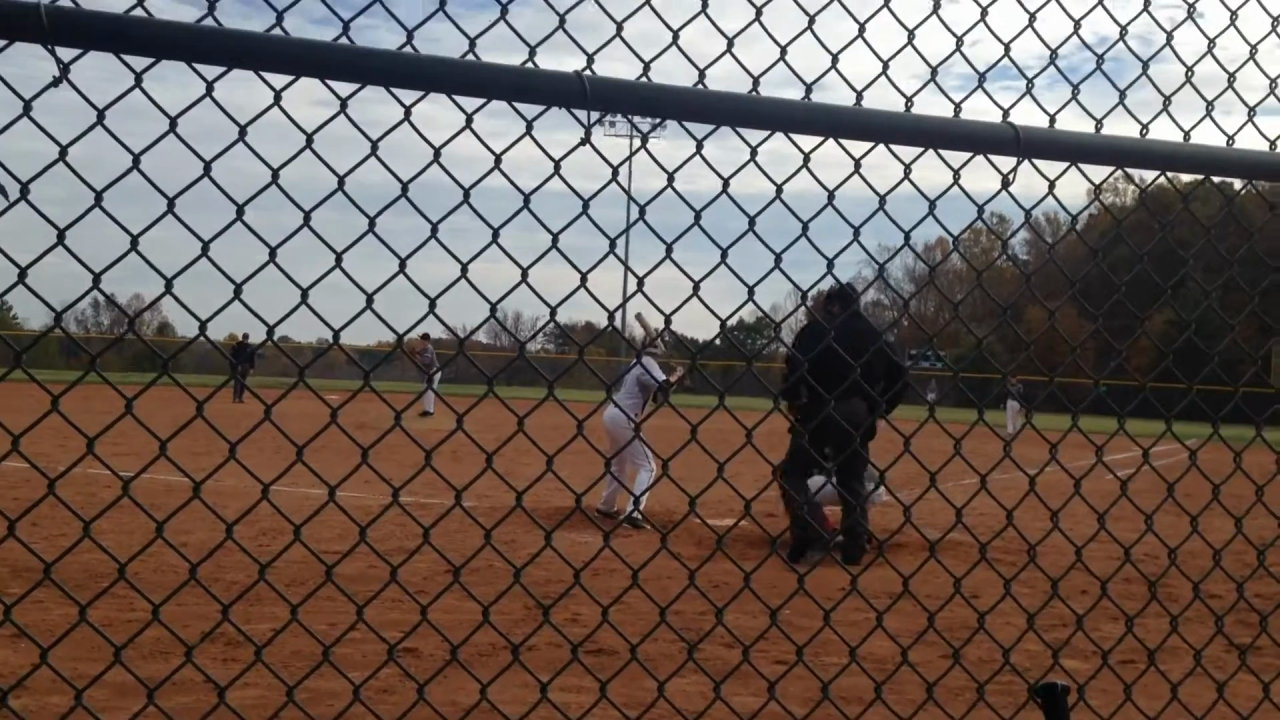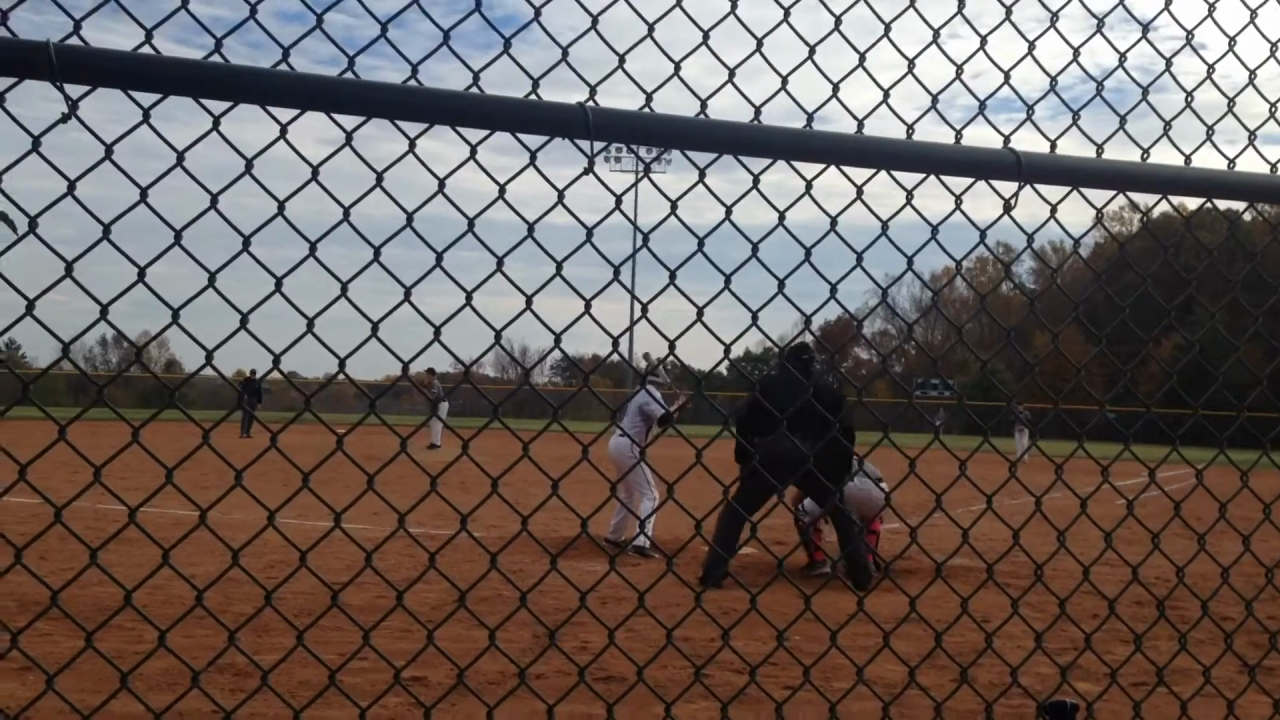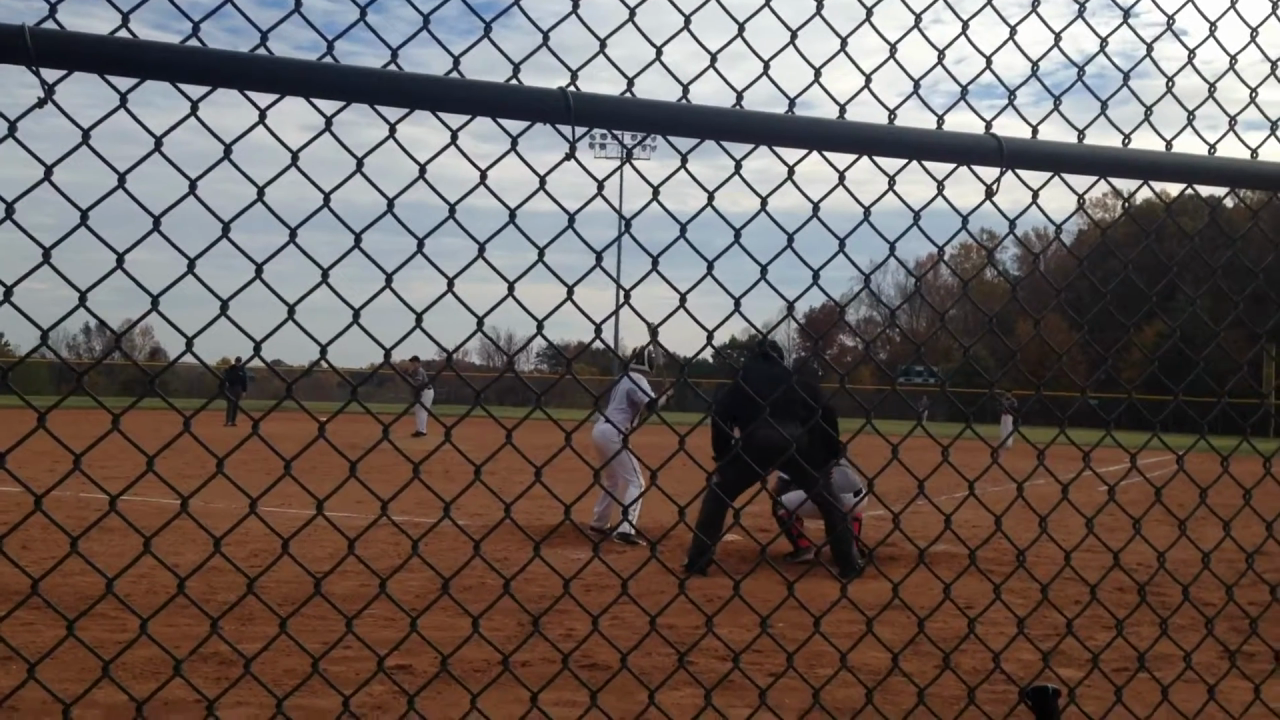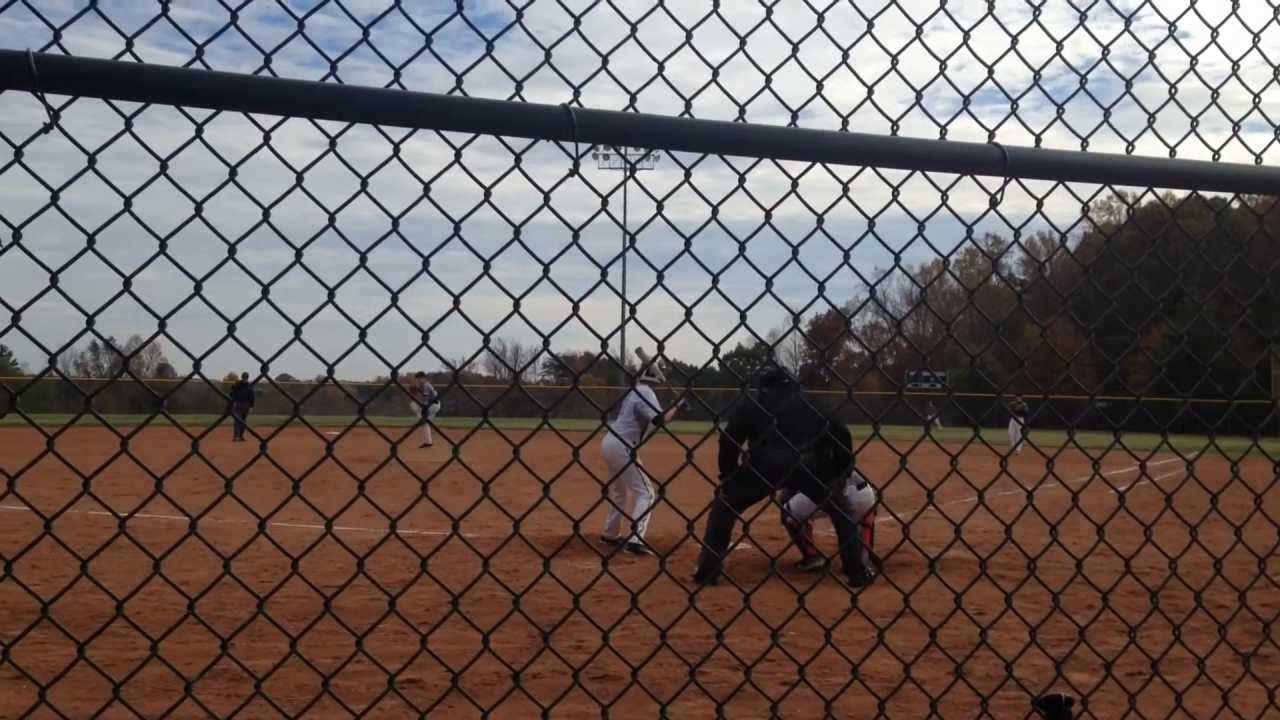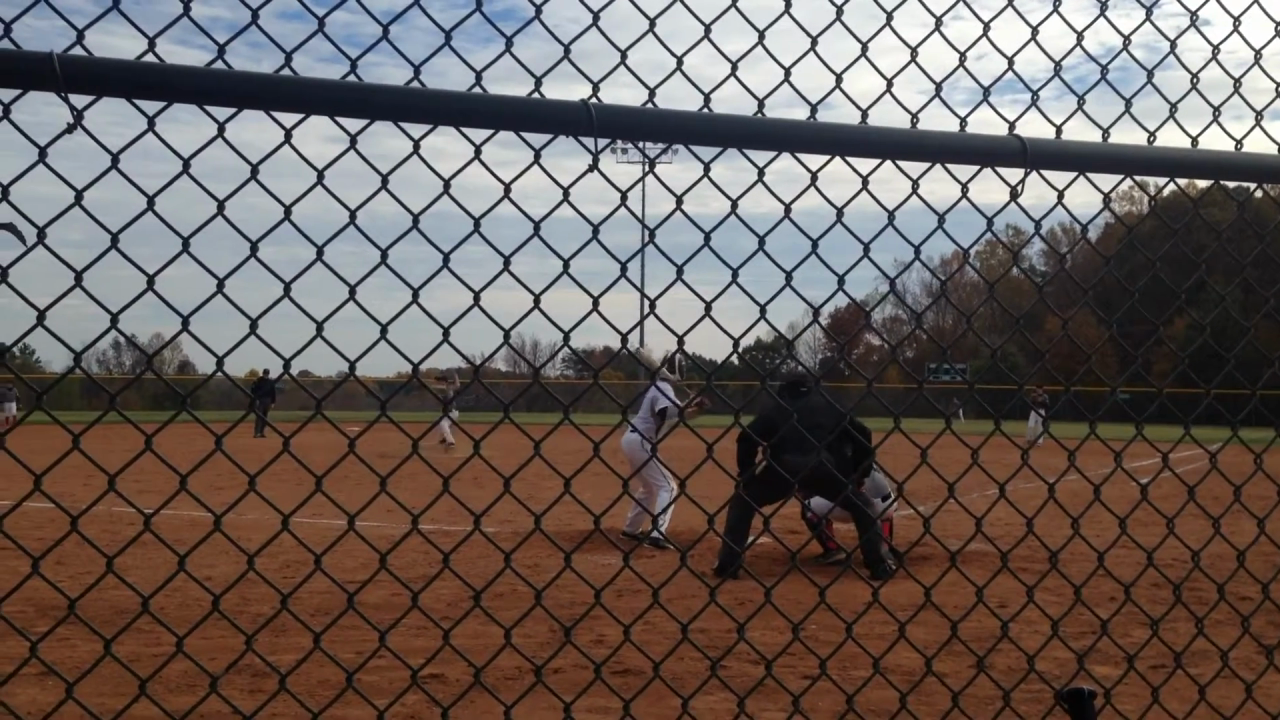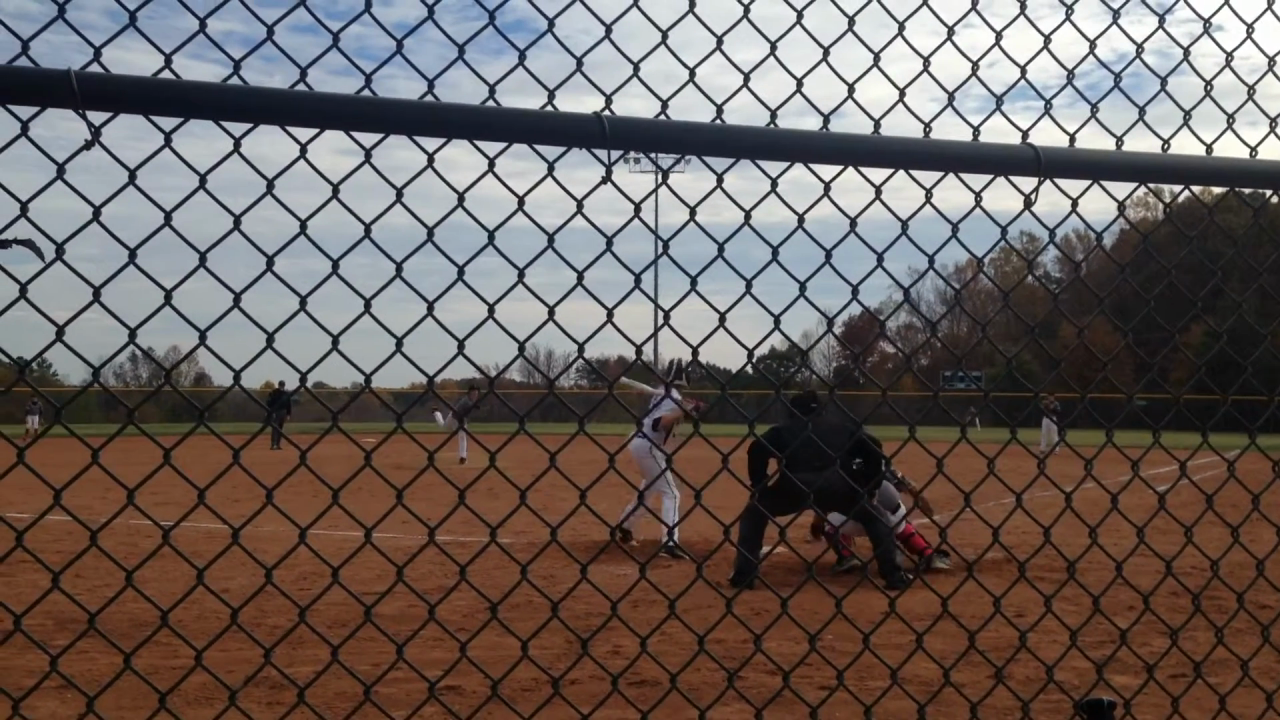
dt=0.5s
person 1, frame 1
left shoulder: (818, 328)
right shoulder: (874, 335)
left elbow: (795, 365)
right elbow: (897, 377)
left wrist: (793, 399)
right wrist: (878, 410)
left hip: (819, 412)
right hip: (858, 415)
left knee: (794, 472)
right knee: (853, 482)
left ankle: (807, 536)
right ankle: (854, 547)
person 1, frame 2
left shoulder: (768, 384)
right shoulder: (827, 390)
left elbow: (745, 424)
right elbow: (843, 432)
left wrist: (745, 461)
right wrist: (842, 470)
left hip: (771, 455)
right hip: (810, 456)
left knee: (736, 510)
right knee: (841, 512)
left ankle: (713, 572)
right ankle: (861, 575)
person 1, frame 3
left shoulder: (743, 379)
right shoulder: (801, 381)
left elbow: (721, 417)
right elbow: (827, 418)
left wrist: (722, 459)
right wrist: (831, 459)
left hip: (757, 443)
right hip: (798, 444)
left knee: (718, 494)
right knee: (828, 500)
left ankle: (698, 560)
right ankle: (849, 564)
person 1, frame 4
left shoulder: (753, 405)
right shoulder: (811, 404)
left elbow: (729, 438)
right elbow: (840, 435)
left wrist: (727, 478)
right wrist: (841, 476)
left hip: (766, 464)
right hip: (809, 464)
left knee: (725, 505)
right knee: (842, 510)
left ankle: (707, 569)
right ankle: (860, 572)
person 1, frame 5
left shoulder: (773, 411)
right shoulder: (830, 408)
left elbow: (747, 439)
right elbow: (862, 434)
left wrist: (746, 476)
right wrist: (859, 476)
left hip: (785, 468)
right hip: (826, 468)
left knee: (742, 501)
right knee: (862, 507)
left ankle: (728, 564)
right ankle: (880, 565)
person 1, frame 6
left shoulder: (783, 429)
right shoulder: (841, 426)
left elbow: (757, 450)
right elbow: (872, 449)
left wrist: (758, 487)
right wrist: (869, 489)
left hip: (795, 485)
right hip: (837, 484)
left knee: (754, 512)
right knee: (873, 516)
left ankle: (743, 574)
right ankle: (894, 575)
person 2, frame 1
left shoulder: (639, 363)
right shoulder: (648, 364)
left elbow: (657, 397)
right elbow: (664, 388)
left wrist: (674, 380)
right wrist: (676, 376)
left hip: (613, 415)
right hip: (624, 419)
left knee: (619, 464)
right knee: (647, 466)
left ankle: (606, 506)
right ankle: (633, 513)
person 2, frame 2
left shoulder: (641, 391)
right shoulder: (650, 393)
left elbow: (658, 420)
right elbow: (665, 420)
left wrist: (675, 408)
right wrist: (678, 405)
left hip: (618, 444)
right hip: (629, 447)
left knee: (628, 493)
right knee: (649, 495)
left ankle: (614, 536)
right ankle: (640, 543)
person 2, frame 3
left shoulder: (625, 378)
right shoulder: (637, 380)
left elbow: (641, 412)
right elbow: (652, 405)
left wrist: (660, 398)
right wrist: (666, 395)
left hip: (601, 430)
right hip: (613, 434)
left knee: (612, 481)
right knee: (635, 482)
left ankle: (599, 523)
right ankle: (626, 530)
person 2, frame 4
left shoulder: (635, 390)
right shoulder: (646, 392)
left elbow: (655, 420)
right elbow: (659, 421)
left wrist: (676, 409)
right wrist: (676, 407)
left hip: (611, 443)
right hip: (622, 447)
left knee: (620, 491)
right knee: (645, 493)
left ankle: (610, 534)
right ankle: (635, 540)
person 2, frame 5
left shoulder: (658, 387)
right shoulder: (663, 389)
left elbow: (678, 415)
right elbow: (665, 414)
left wrist: (698, 408)
right wrist: (689, 403)
left hip: (632, 440)
right hip: (640, 442)
left knee: (649, 487)
right knee: (667, 487)
left ankle: (631, 528)
right ankle: (656, 534)
person 2, frame 6
left shoulder: (665, 393)
right shoulder: (673, 397)
left elbow: (670, 418)
right elbow: (658, 423)
left wrist: (690, 409)
right wrist: (683, 412)
left hip: (638, 443)
right hip: (647, 446)
left knee: (650, 486)
right knee: (670, 494)
left ankle: (624, 527)
right ankle: (670, 543)
